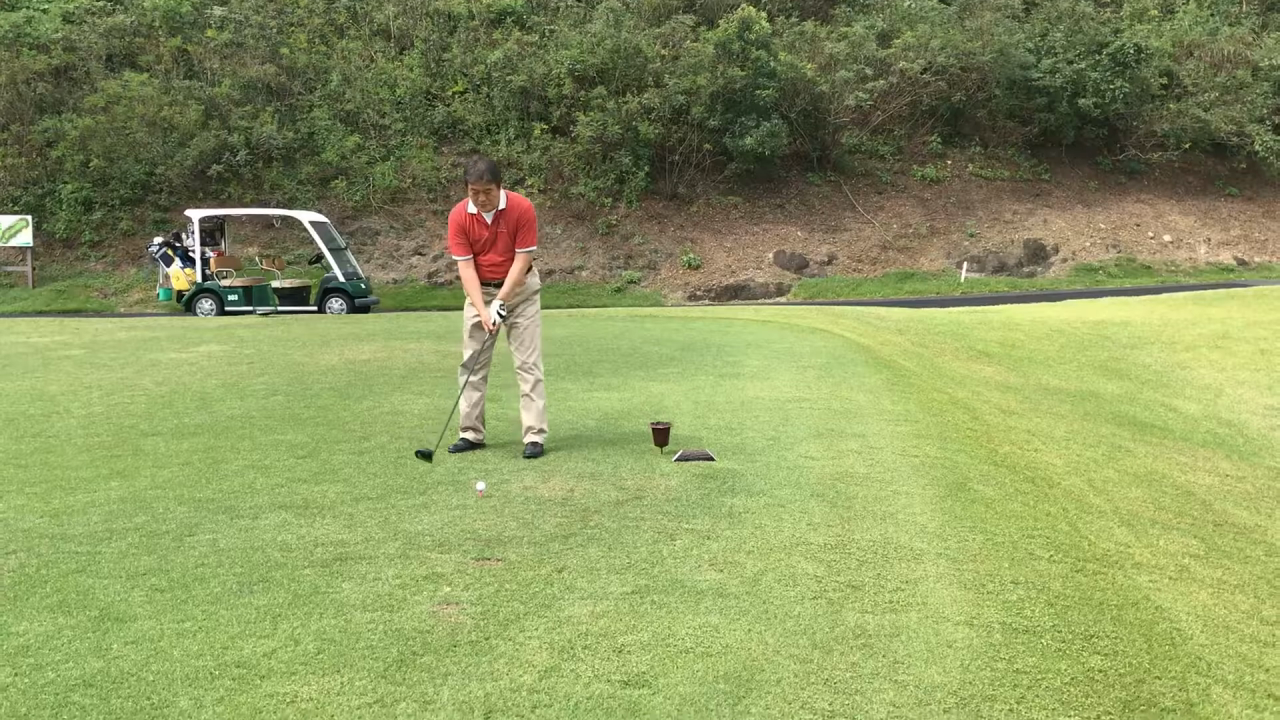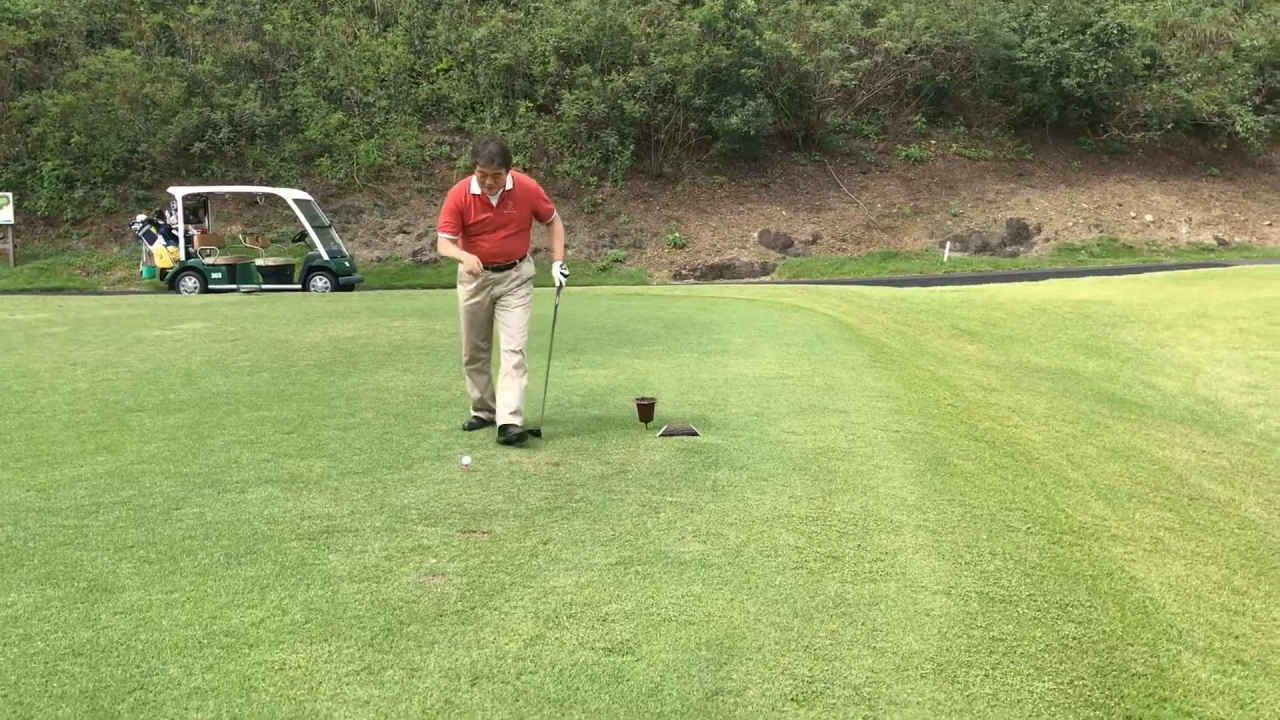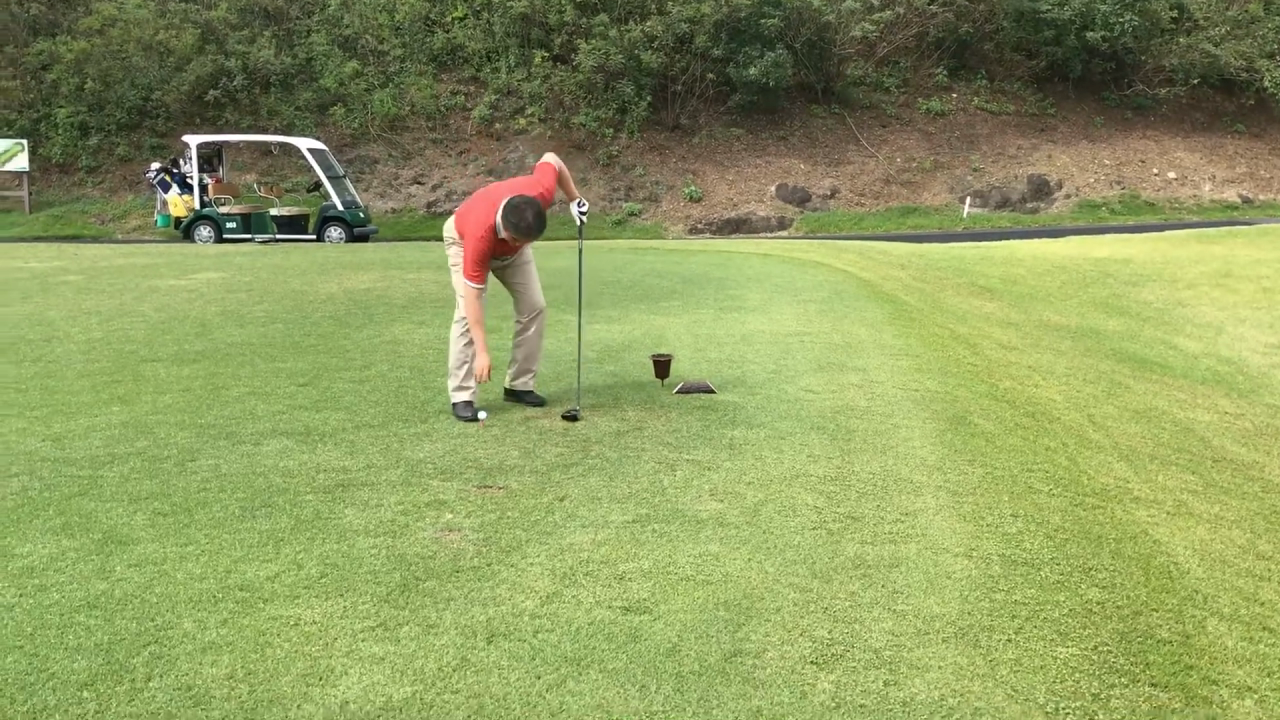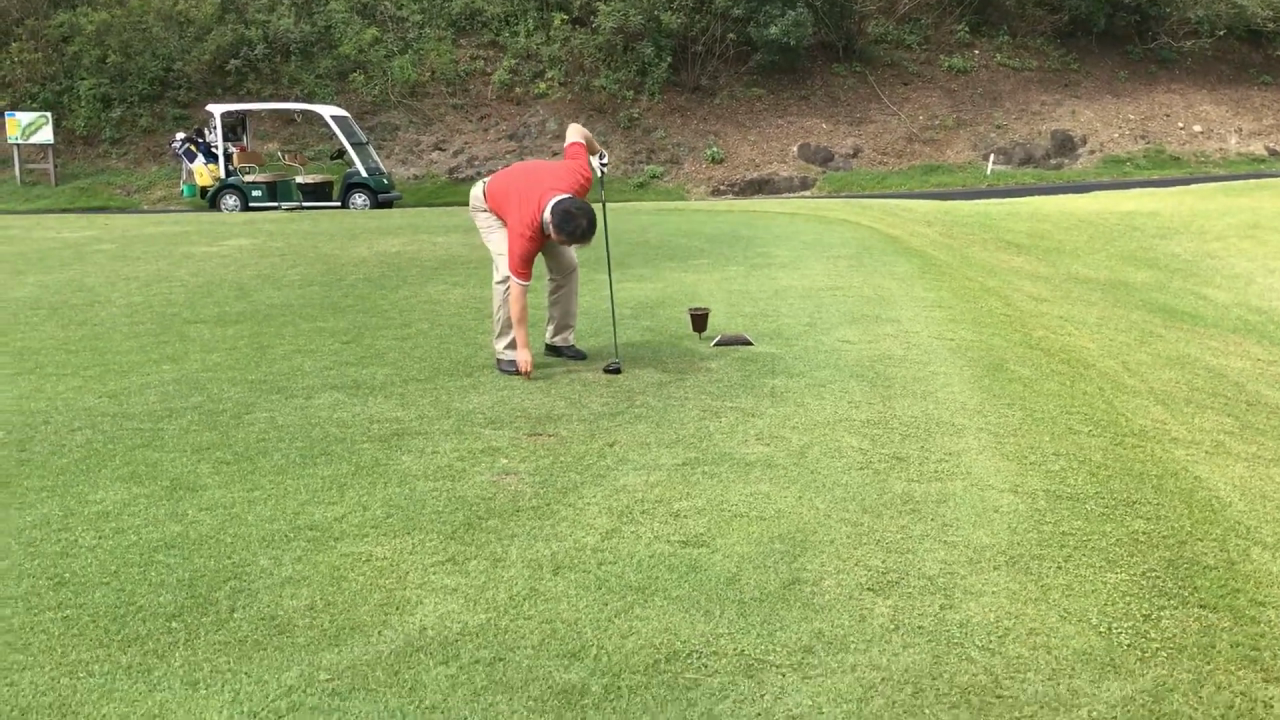
dt=0.7s
person 1, frame 1
left shoulder: (522, 208)
right shoulder: (458, 216)
left elbow: (522, 261)
right elbow: (466, 267)
left wrist: (502, 301)
right wrist: (483, 309)
left hip: (520, 290)
right hip: (480, 291)
left knee: (527, 363)
right knee: (472, 363)
left ankle: (534, 435)
right ankle: (471, 432)
person 1, frame 2
left shoulder: (528, 189)
right shoulder: (458, 194)
left elbow: (553, 221)
right elbow: (443, 244)
left wrist: (557, 261)
right wrist: (464, 256)
left hip: (515, 276)
right hip: (475, 277)
left knee: (514, 346)
right knee: (474, 351)
left ankle: (509, 421)
right ankle: (483, 410)
person 1, frame 3
left shoulder: (541, 193)
right shoulder: (480, 234)
left elbow: (551, 159)
right elbow: (473, 299)
left wrist: (574, 198)
right wrist: (482, 353)
left hip: (509, 243)
right hip: (463, 239)
left knee: (533, 306)
right knee: (466, 309)
left ankle: (520, 385)
right ankle: (462, 395)
person 1, frame 4
left shoulder: (581, 178)
right shoulder: (526, 231)
left elbow: (575, 130)
right elbow: (518, 291)
left wrist: (598, 153)
right wrist: (523, 349)
left hip: (532, 192)
right hip: (489, 204)
left knee: (566, 266)
right knee: (507, 273)
left ankle: (559, 341)
right ankle: (507, 352)
